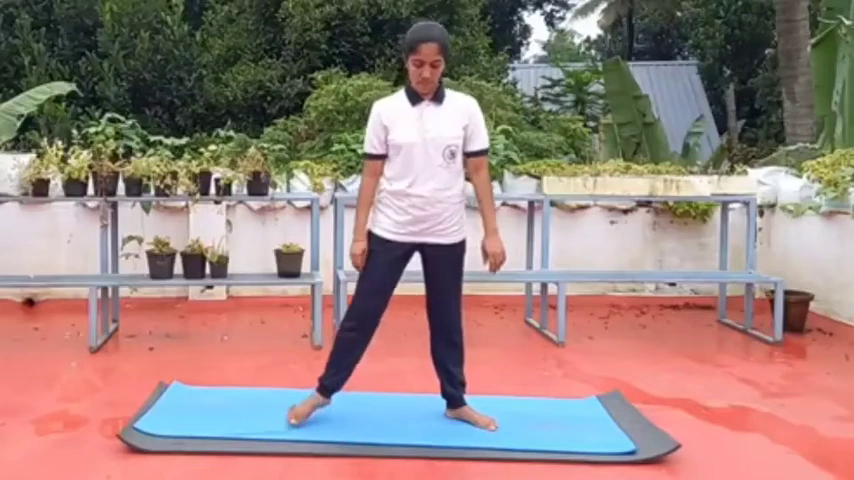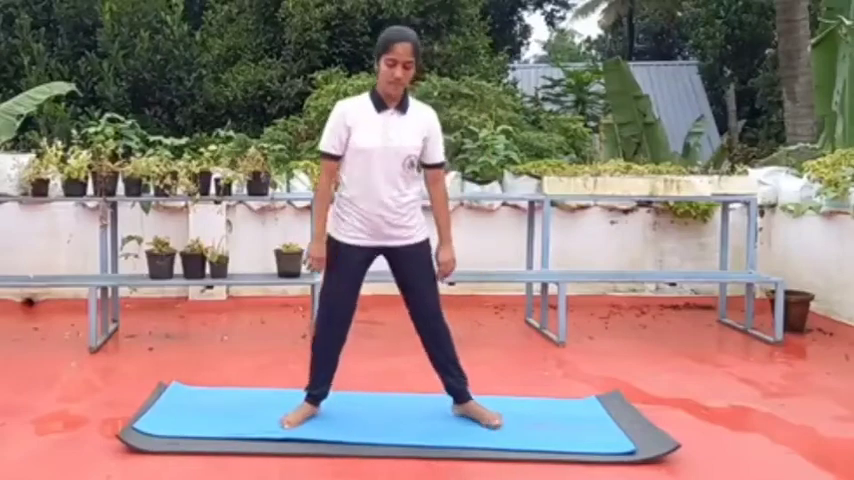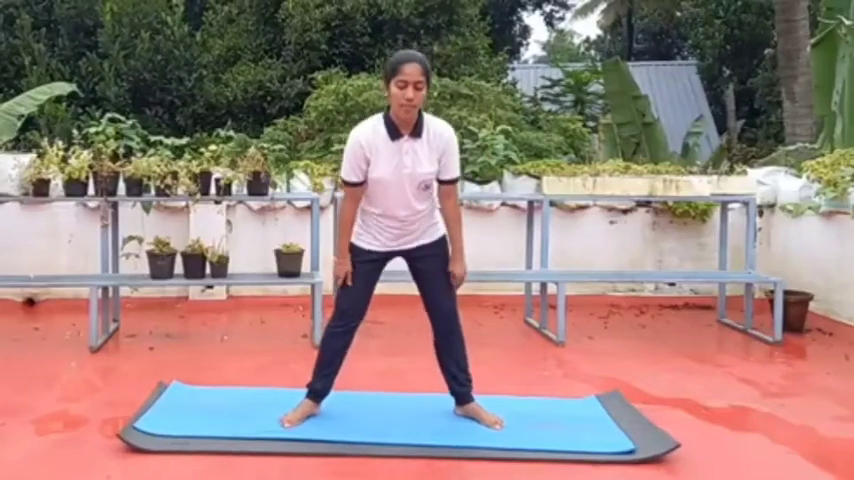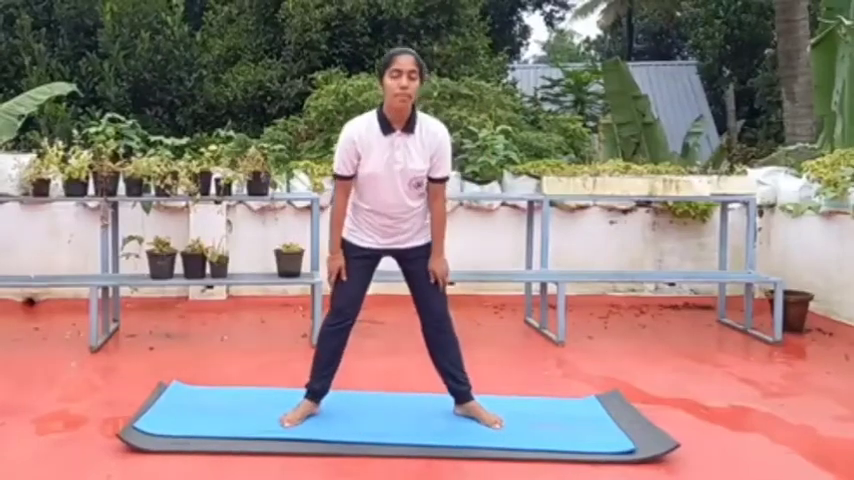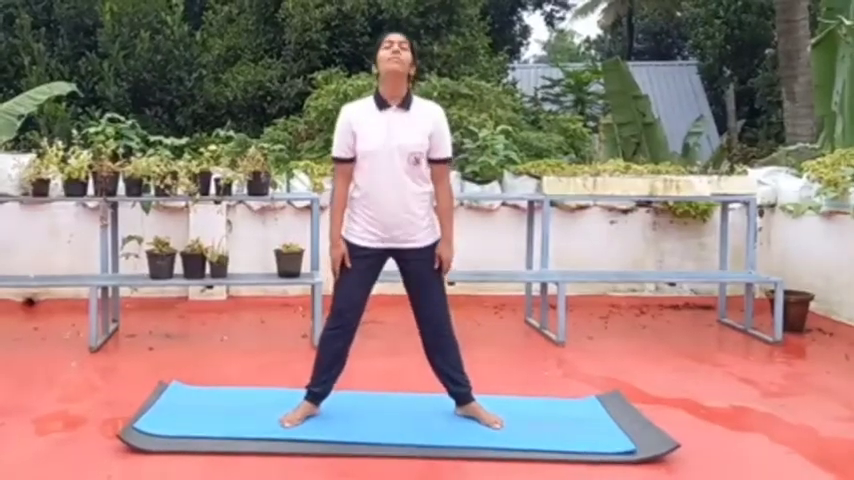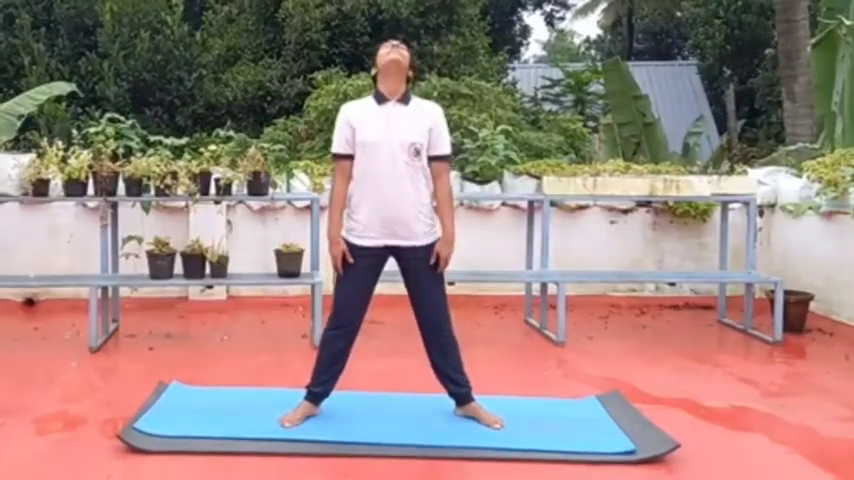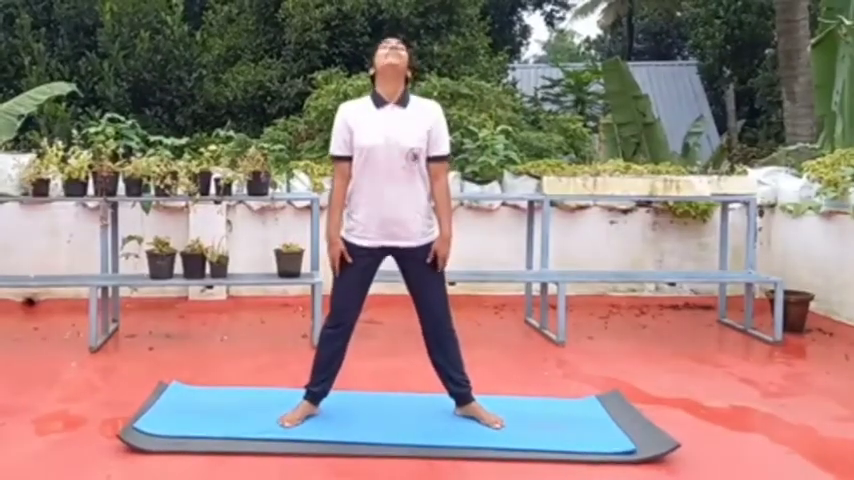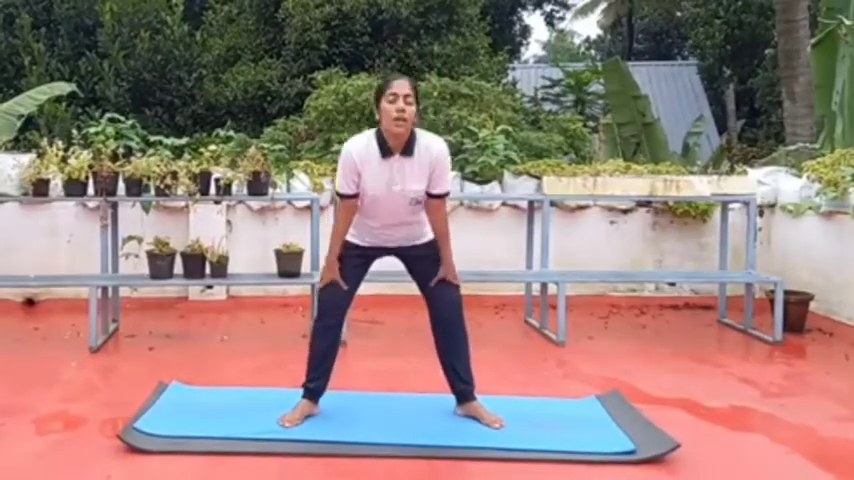
dt=0.4s
person 1, frame 1
left shoulder: (465, 107)
right shoulder: (385, 109)
left elbow: (479, 172)
right elbow: (372, 175)
left wrist: (491, 232)
right wrist: (360, 234)
left hip: (447, 234)
right hip: (391, 231)
left knee: (447, 319)
right knee: (363, 312)
left ankle: (456, 401)
right ankle: (323, 393)
person 1, frame 2
left shoulder: (425, 118)
right shoulder: (347, 111)
left elbow: (435, 184)
right elbow: (327, 176)
left wrist: (446, 243)
right wrist: (318, 236)
left hip: (409, 237)
right hip: (350, 236)
left knee: (430, 317)
right knee: (332, 317)
left ankle: (462, 399)
right ankle: (312, 400)
person 1, frame 3
left shoulder: (442, 135)
right shoulder: (363, 136)
left elbow: (449, 198)
right elbow: (350, 199)
left wrist: (458, 254)
right wrist: (342, 255)
left hip: (426, 240)
right hip: (370, 242)
left knee: (446, 317)
right knee: (346, 317)
left ankle: (465, 400)
right ankle: (313, 398)
person 1, frame 4
left shoulder: (435, 133)
right shoulder: (356, 131)
left elbow: (437, 197)
right elbow: (342, 194)
left wrist: (438, 254)
right wrist: (334, 250)
left hip: (416, 241)
right hip: (361, 240)
left knee: (437, 318)
right knee: (340, 316)
left ankle: (465, 399)
right ankle: (312, 399)
person 1, frame 5
left shoulder: (431, 115)
right shoulder: (353, 114)
left elbow: (441, 181)
right elbow: (342, 180)
left wrist: (447, 238)
right wrist: (335, 238)
left hip: (419, 240)
right hip: (362, 239)
left knee: (436, 321)
right knee: (342, 320)
left ankle: (465, 400)
right ankle: (312, 400)
person 1, frame 6
left shoulder: (430, 113)
right shoulder: (352, 112)
left elbow: (441, 177)
right elbow: (342, 177)
left wrist: (448, 233)
right wrist: (334, 234)
left hip: (419, 237)
right hip: (363, 236)
left knee: (436, 320)
right knee: (344, 320)
left ankle: (464, 400)
right ankle: (312, 399)
person 1, frame 7
left shoulder: (430, 113)
right shoulder: (350, 113)
left elbow: (438, 178)
right elbow: (341, 179)
left wrist: (445, 234)
right wrist: (332, 235)
left hip: (418, 237)
right hip: (361, 237)
left knee: (437, 319)
right knee: (340, 318)
left ankle: (465, 400)
right ankle: (311, 399)
person 1, frame 8
left shoulder: (435, 150)
right shoulder: (355, 150)
left elbow: (436, 211)
right elbow: (345, 211)
left wrist: (447, 261)
right wrist: (331, 261)
left hip: (417, 240)
right hip: (360, 240)
left knee: (448, 309)
right knee: (329, 311)
left ankle: (467, 400)
right ankle: (309, 399)
